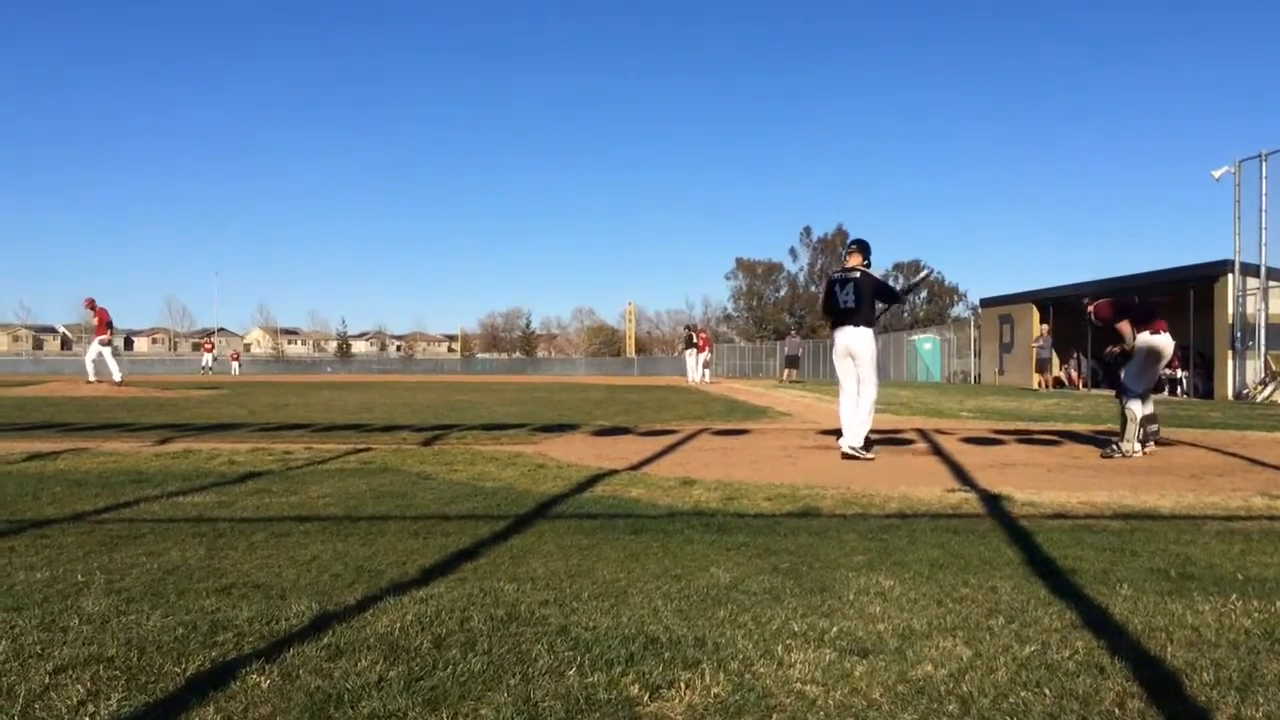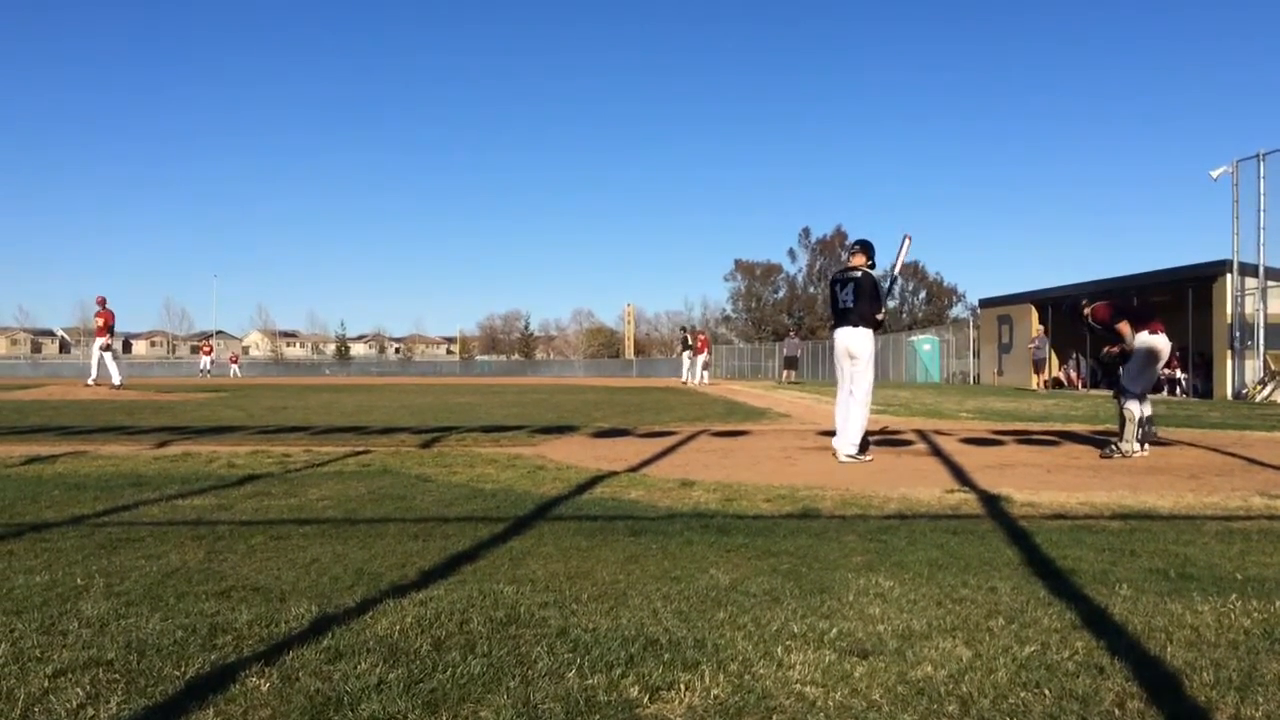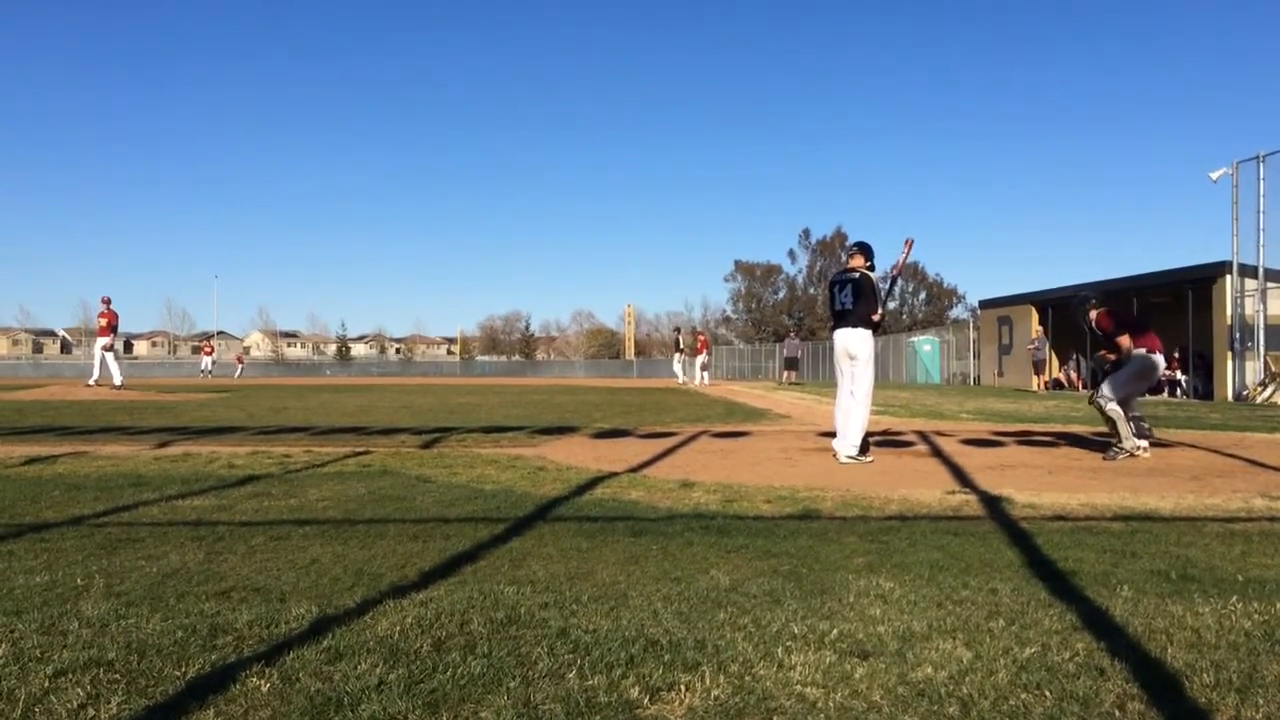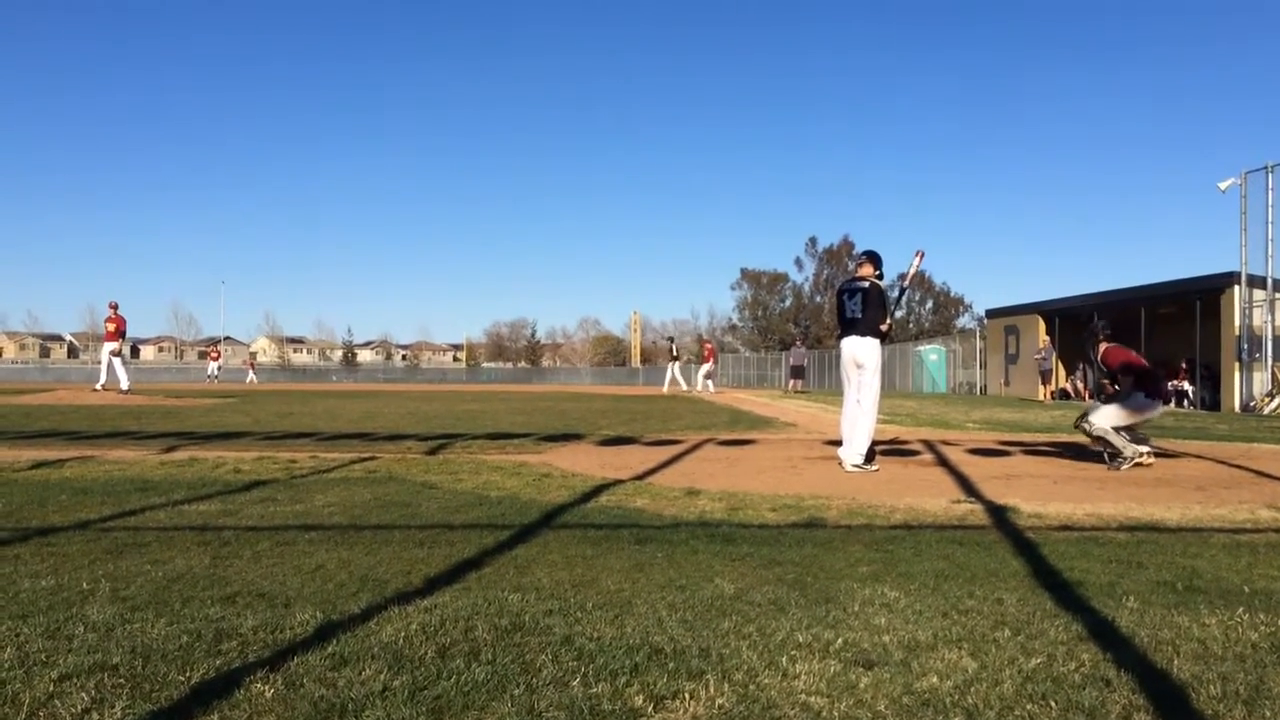
dt=0.5s
person 1, frame 1
left shoulder: (833, 279)
right shoulder: (867, 278)
left elbow: (826, 312)
right elbow: (895, 297)
left hip: (839, 336)
right hip: (861, 335)
left knee: (847, 391)
right knee: (867, 391)
left ankle: (848, 442)
right ankle: (854, 442)
person 1, frame 2
left shoulder: (836, 278)
right shoulder: (867, 277)
left elbow: (834, 310)
right elbow: (879, 314)
right wrist: (876, 320)
left hip: (839, 335)
right hip: (860, 334)
left knee: (845, 391)
right knee: (860, 392)
left ankle: (841, 443)
right ankle: (850, 448)
person 1, frame 3
left shoulder: (835, 279)
right shoulder: (866, 278)
left elbow: (834, 312)
right elbow: (875, 315)
right wrist: (876, 320)
left hip: (839, 335)
right hip: (860, 335)
left knee: (844, 391)
right knee: (861, 392)
left ankle: (842, 444)
right ankle: (851, 449)
person 1, frame 4
left shoulder: (843, 288)
right shoulder: (875, 288)
left elbow: (841, 320)
right elbow: (883, 326)
right wrist: (884, 330)
left hip: (846, 344)
right hip: (868, 344)
left knee: (850, 399)
right knee: (867, 401)
left ankle: (847, 452)
right ankle: (856, 457)
person 2, frame 1
left shoulder: (1099, 309)
right shoulder: (1111, 305)
left elbow: (1127, 331)
left wrist: (1124, 348)
right wrist: (1121, 348)
left hip: (1150, 340)
right hip: (1165, 340)
left knee: (1129, 391)
right knee: (1143, 390)
left ankle: (1129, 446)
right ankle: (1147, 439)
person 2, frame 2
left shoulder: (1099, 312)
right shoulder: (1104, 311)
left elbow: (1128, 332)
left wrist: (1122, 350)
right wrist: (1117, 349)
left hip: (1149, 341)
right hip: (1161, 342)
left knee: (1128, 392)
right knee: (1140, 393)
left ankle: (1128, 446)
right ankle: (1143, 442)
person 2, frame 3
left shoulder: (1101, 317)
right shoulder: (1107, 316)
left elbow: (1127, 346)
left wrist: (1117, 360)
right wrist: (1112, 358)
left hip: (1144, 356)
right hip: (1155, 358)
left knee: (1102, 396)
right knee: (1122, 400)
left ankle: (1127, 444)
right ankle: (1140, 444)
person 2, frame 4
left shoulder: (1109, 353)
right shoulder: (1118, 350)
left elbow: (1126, 389)
left wrist: (1112, 394)
left hip: (1144, 401)
right hip: (1147, 401)
left knee: (1086, 422)
left ankle: (1131, 452)
right ankle: (1142, 449)
